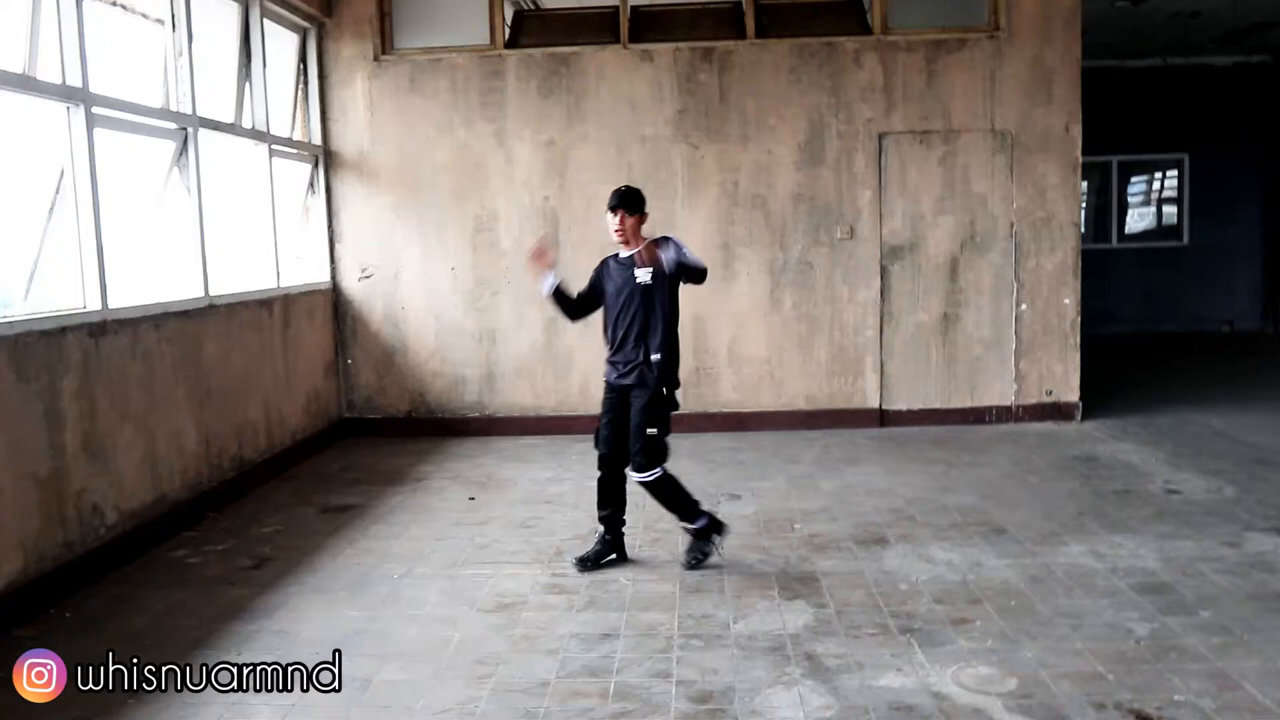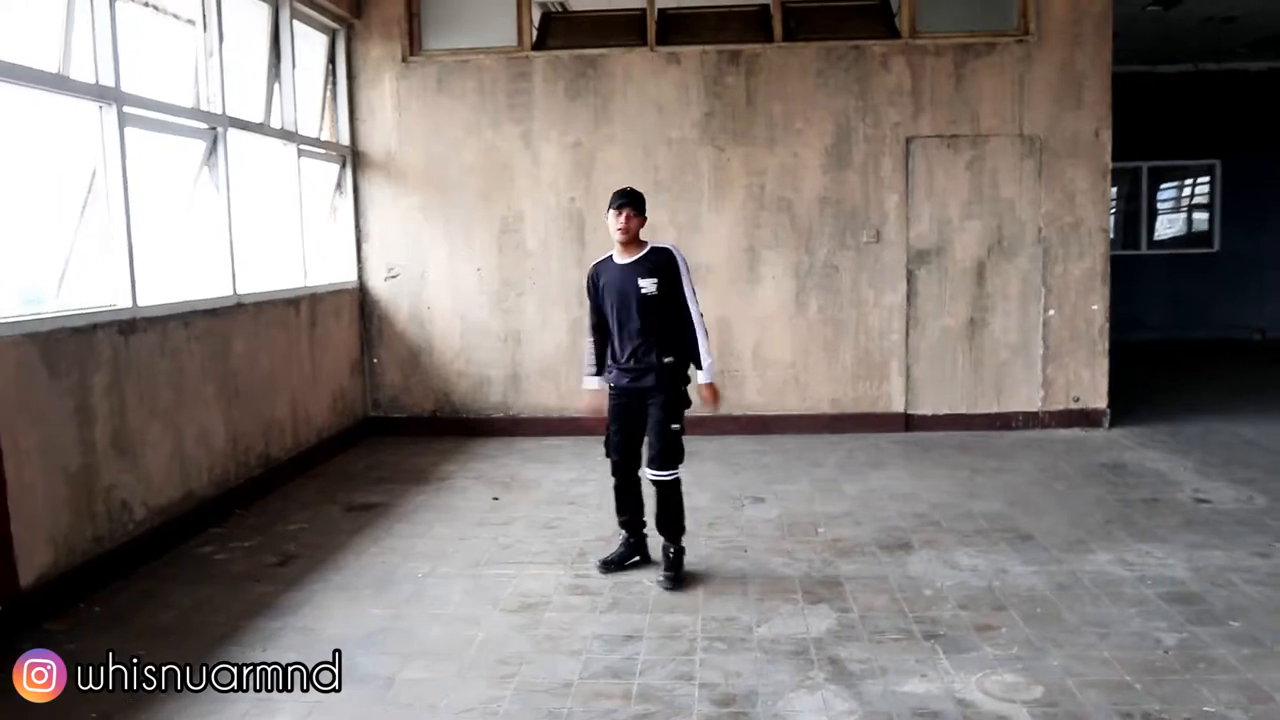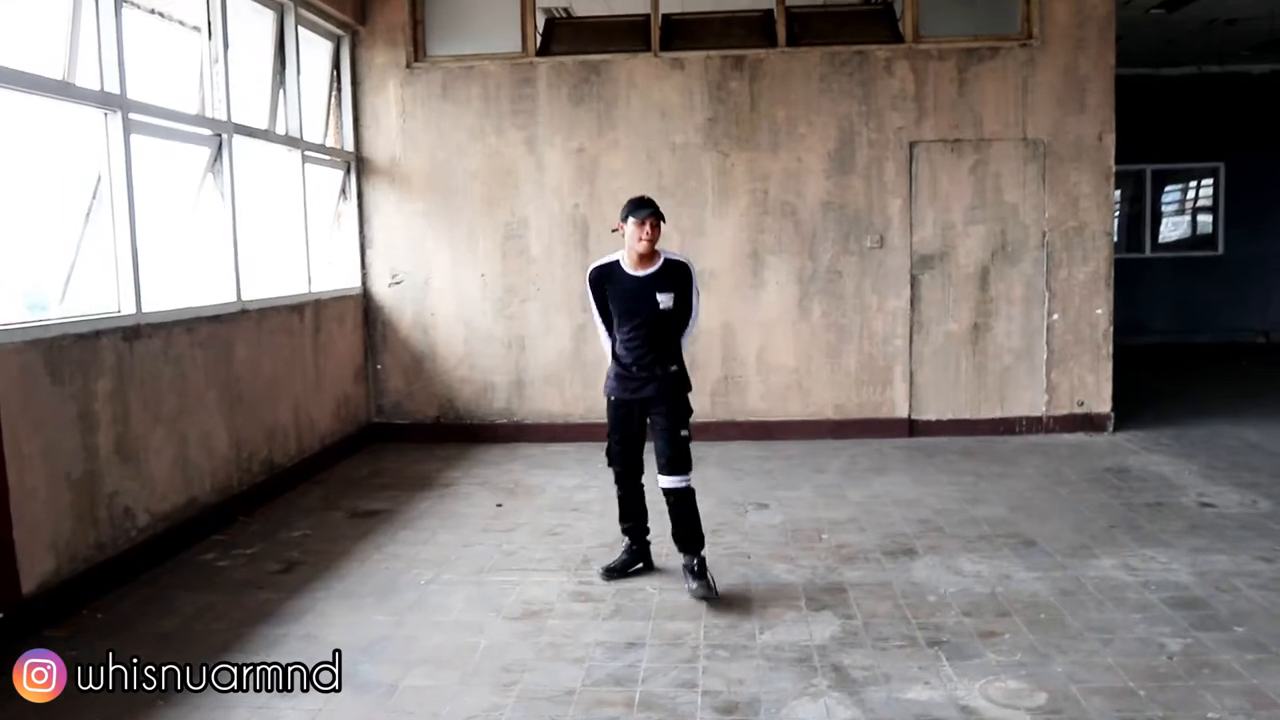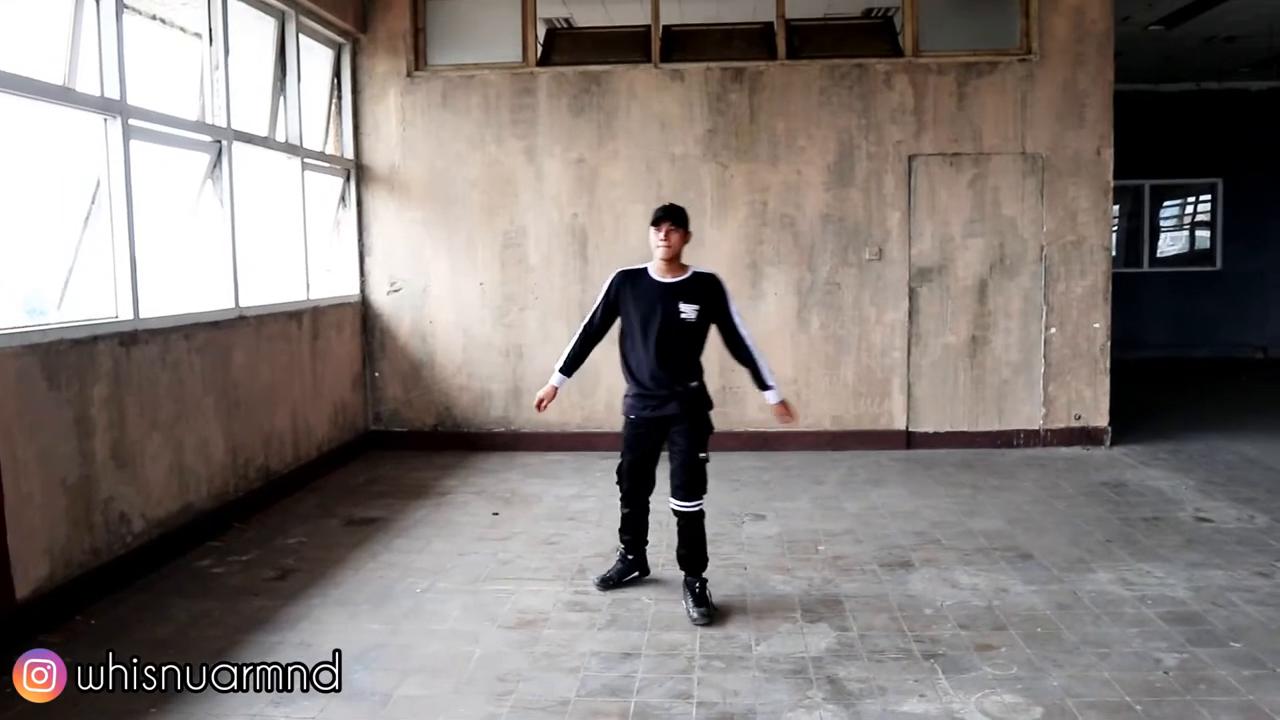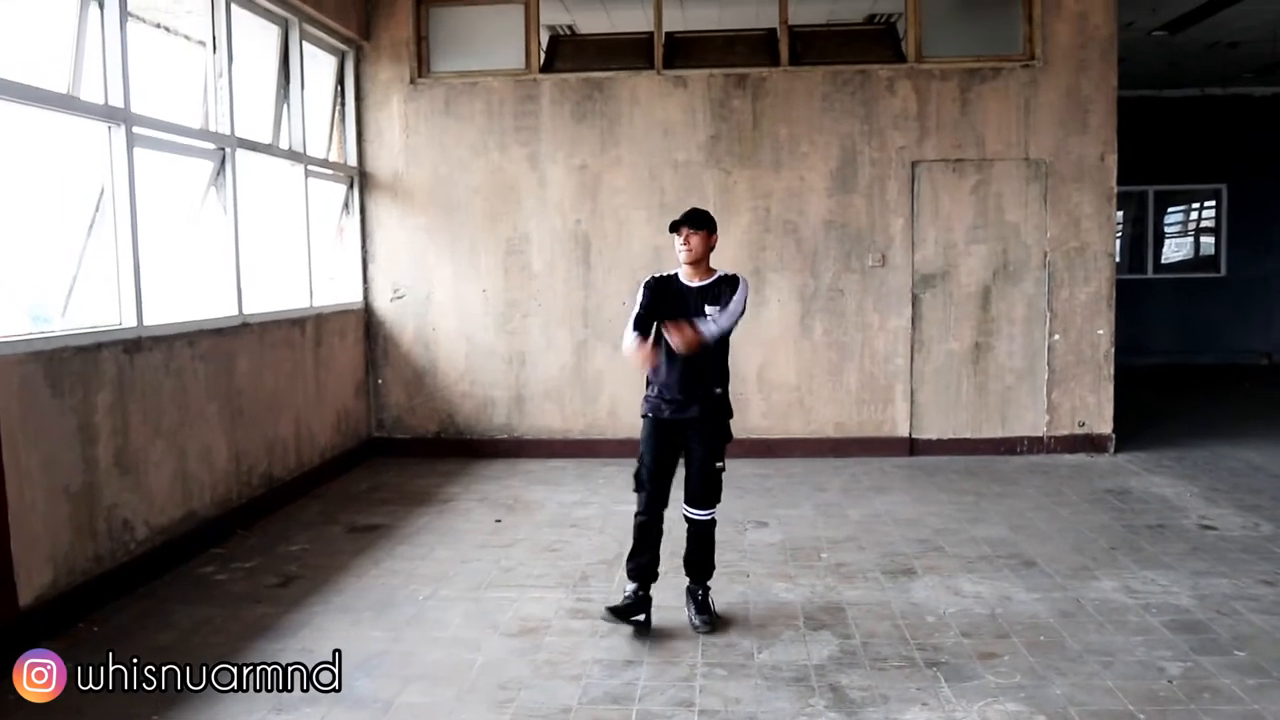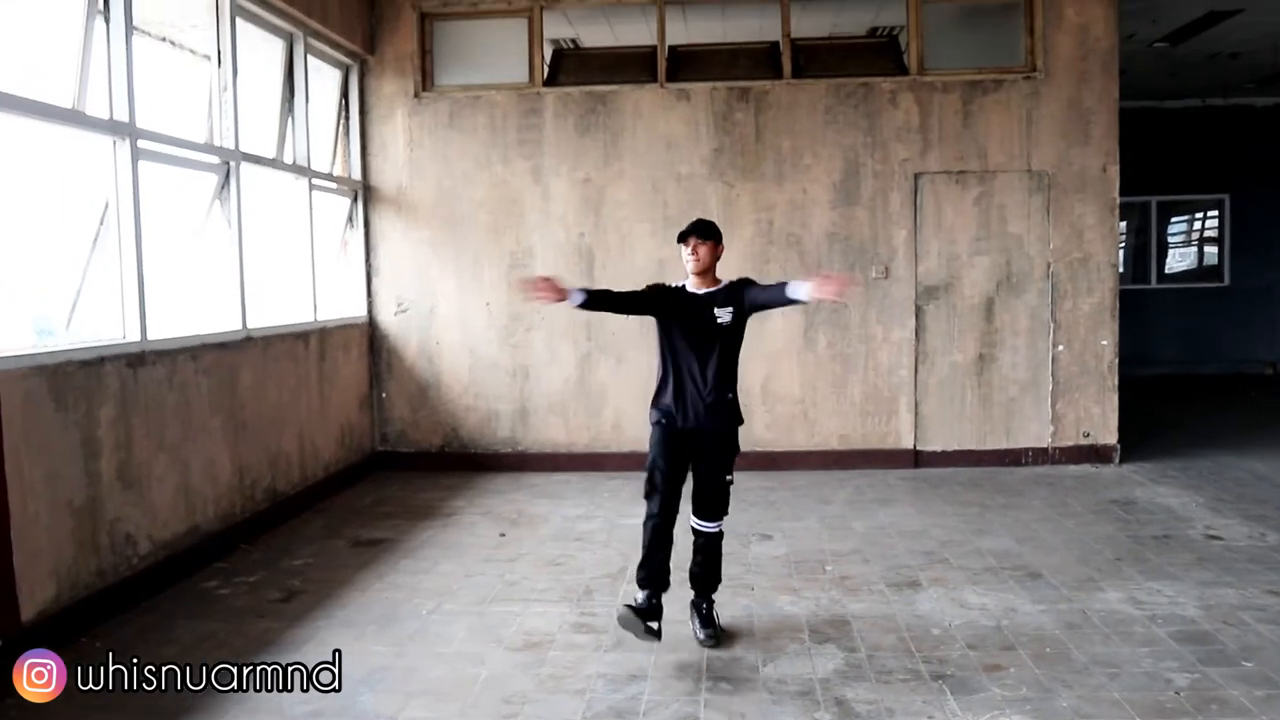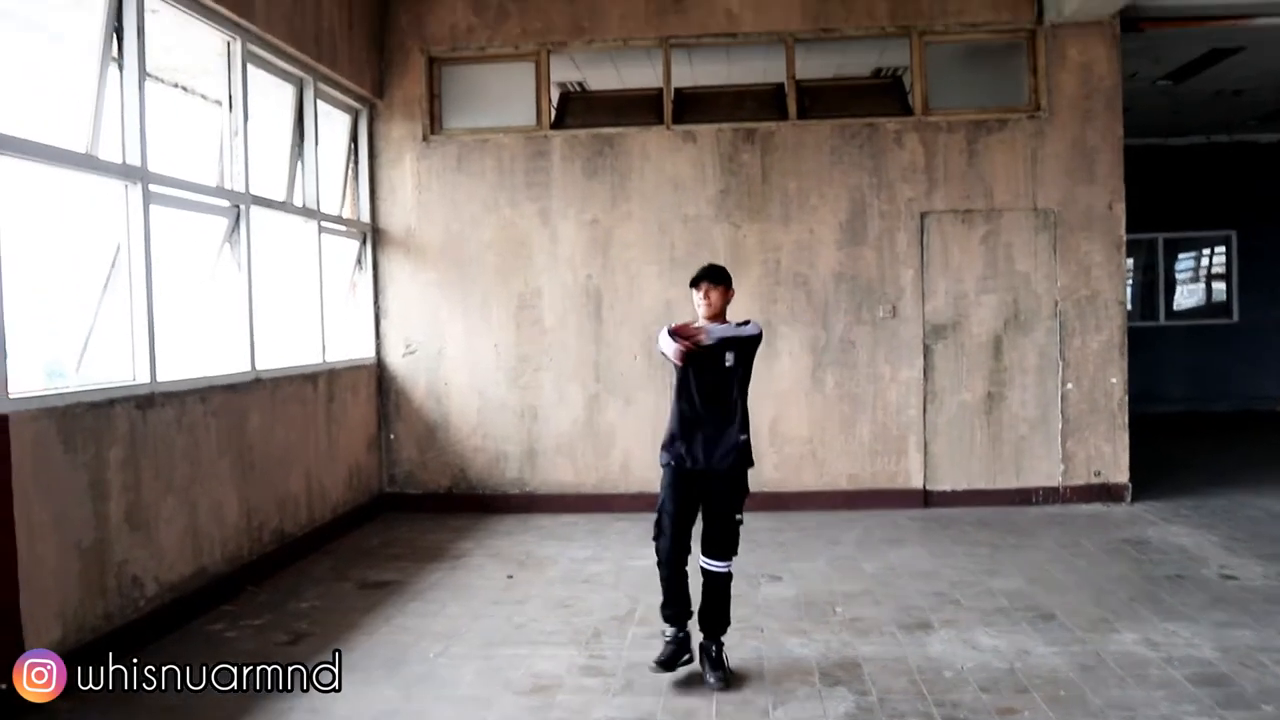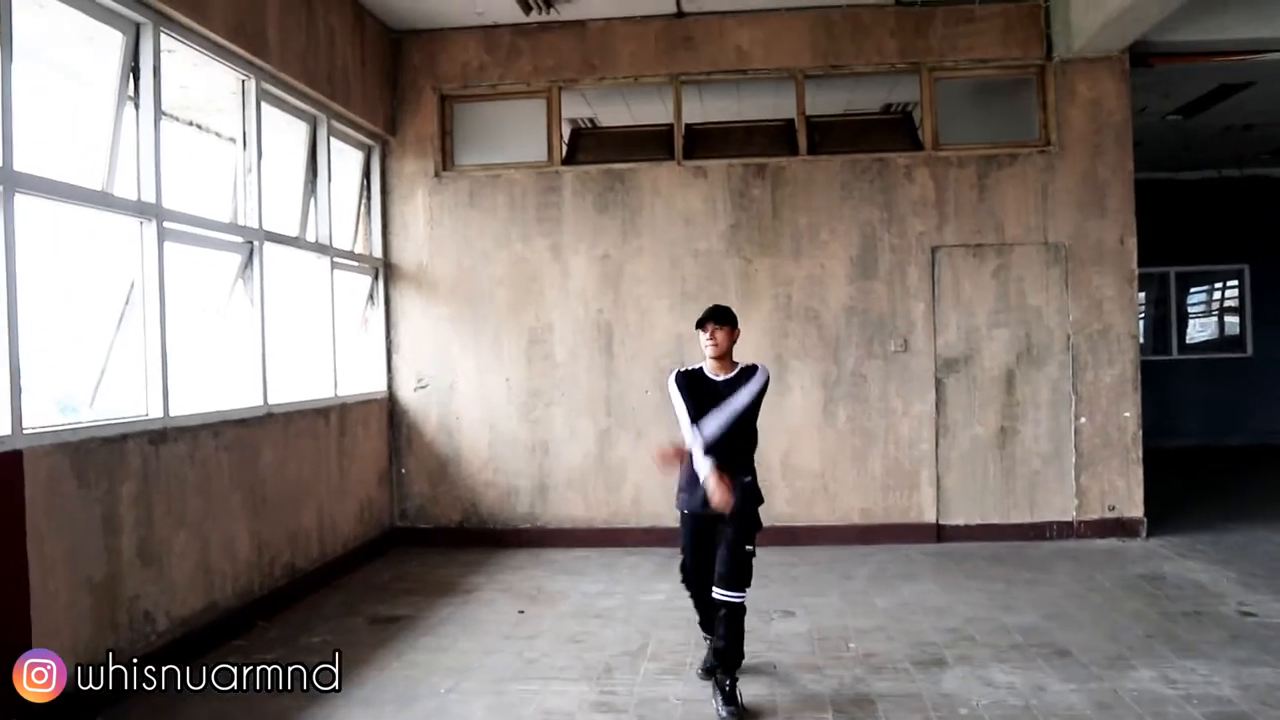
dt=0.3s
person 1, frame 1
left shoulder: (665, 250)
right shoulder: (607, 268)
left elbow: (697, 269)
right elbow: (578, 310)
left wrist: (660, 257)
right wrist: (548, 275)
left hip: (653, 376)
right hip: (618, 377)
left knee: (643, 466)
right knee: (609, 460)
left ankle: (703, 524)
right ankle: (611, 538)
person 1, frame 2
left shoulder: (667, 259)
right shoulder: (599, 273)
left elbow: (690, 317)
left wrist: (704, 374)
right wrist: (595, 381)
left hip: (664, 378)
right hip: (622, 380)
left knee: (661, 466)
right knee: (622, 465)
left ankle: (674, 548)
right ankle: (633, 541)
person 1, frame 3
left shoulder: (679, 272)
right shoulder: (601, 275)
left hip: (667, 385)
right hip: (622, 387)
left knee: (675, 474)
right knee: (625, 474)
left ankle: (692, 559)
right ankle: (636, 548)
person 1, frame 4
left shoulder: (707, 286)
right shoulder: (624, 282)
left elbow: (738, 339)
right elbow: (591, 330)
left wrist: (771, 392)
right wrist: (557, 379)
left hip: (687, 405)
right hip: (640, 404)
left knee: (687, 497)
right knee: (632, 490)
left ankle: (694, 580)
right ankle: (632, 558)
person 1, frame 5
left shoulder: (732, 286)
right shoulder: (656, 287)
left elbow: (725, 319)
right elbow: (635, 325)
left wrist: (697, 332)
right wrist: (635, 344)
left hip: (708, 412)
right hip: (660, 408)
left knee: (701, 506)
right knee: (648, 501)
left ankle: (698, 590)
right ankle: (638, 592)
person 1, frame 6
left shoulder: (739, 293)
right shoulder: (663, 297)
left elbow: (769, 295)
right elbow: (620, 301)
left wrist: (806, 289)
right wrist: (569, 295)
left hip: (717, 421)
right hip: (670, 417)
left knee: (709, 517)
right knee: (659, 507)
left ankle: (703, 603)
right ankle: (649, 599)
person 1, frame 7
left shoulder: (747, 334)
right shoulder: (683, 333)
left elbow: (723, 335)
right elbow: (670, 339)
left wrist: (701, 333)
right wrist: (674, 342)
left hip: (728, 461)
right hip: (681, 457)
left knee: (719, 557)
right knee: (670, 546)
left ankle: (712, 642)
right ankle: (675, 634)
person 1, frame 8
left shoulder: (754, 376)
right shoulder: (683, 380)
left elbow: (730, 413)
right elbow: (689, 426)
left wrist: (686, 448)
right wrist: (708, 472)
left hip: (739, 499)
right hip: (695, 498)
left knee: (730, 588)
right knee: (696, 580)
left ankle: (725, 676)
right ankle: (715, 642)
